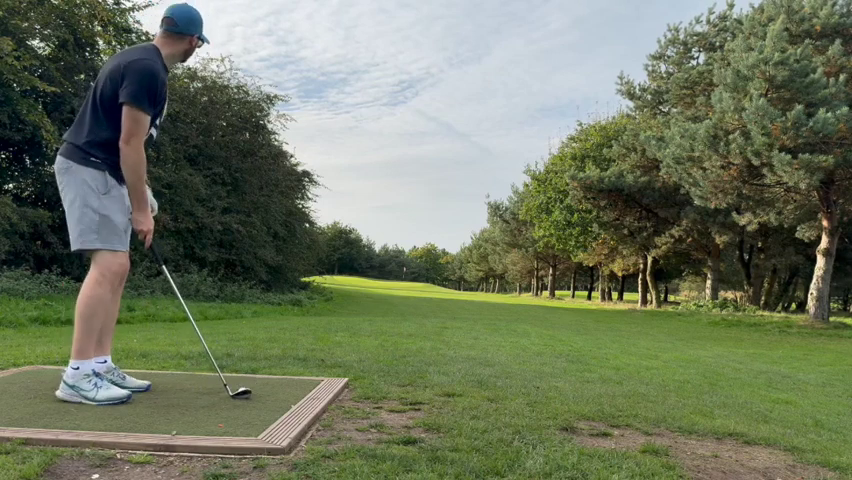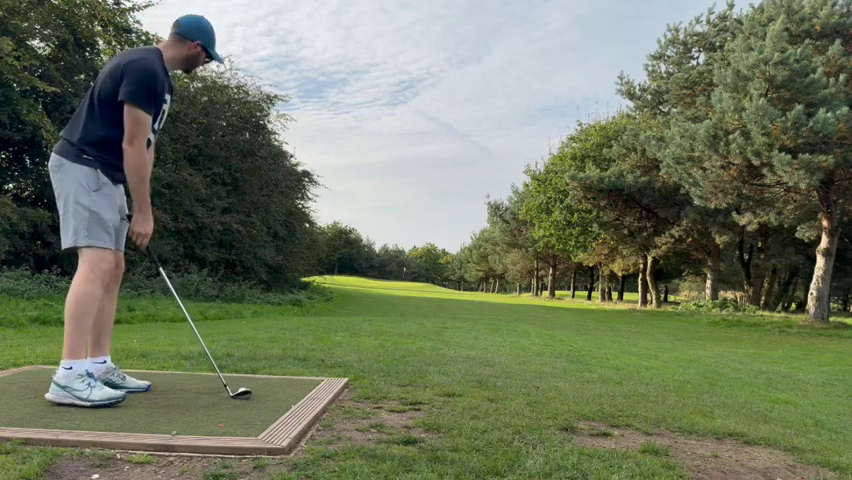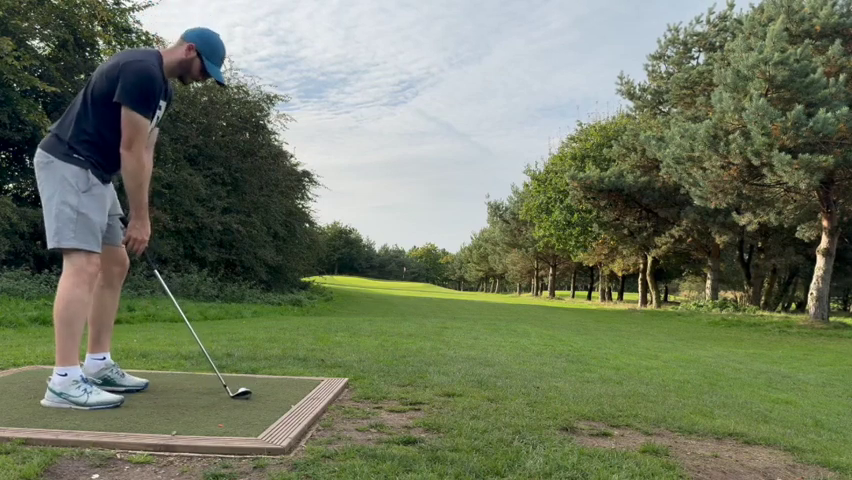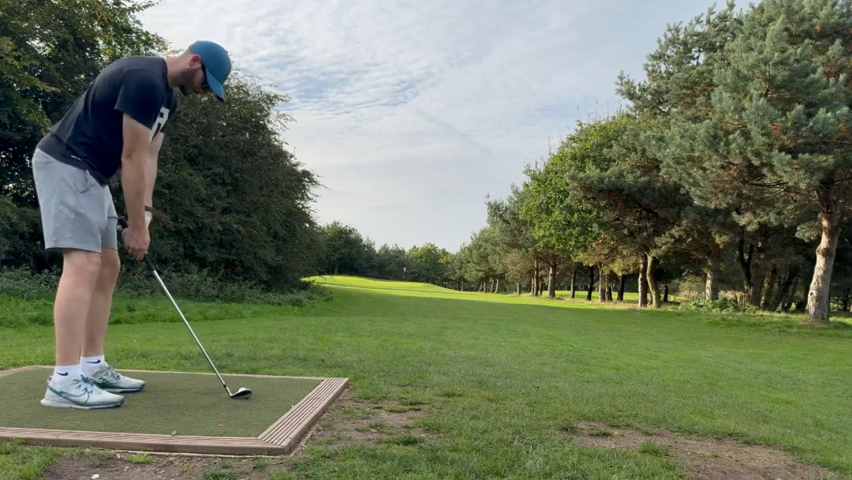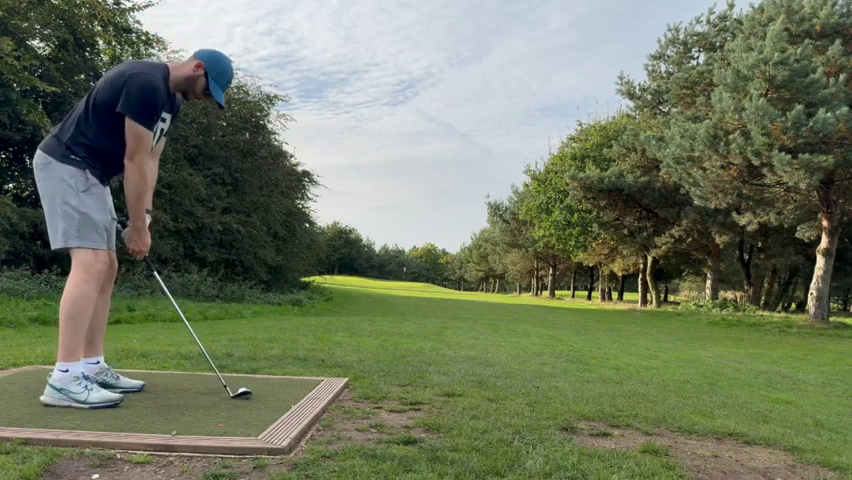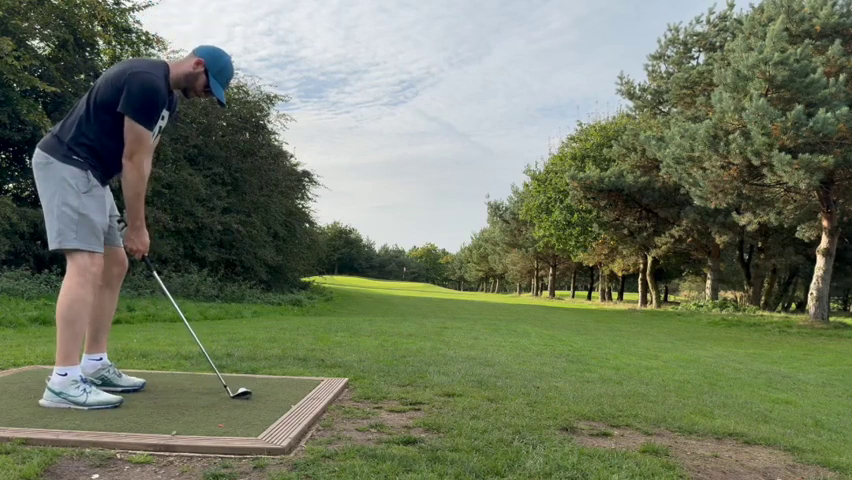
dt=0.3s
person 1, frame 1
left shoulder: (145, 63)
right shoulder: (146, 70)
right elbow: (130, 143)
left wrist: (142, 192)
right wrist: (140, 209)
left hip: (103, 172)
right hip: (88, 169)
left knee: (117, 270)
right knee: (106, 267)
left ankle: (100, 367)
right ankle: (78, 375)
person 1, frame 2
left shoulder: (161, 79)
right shoulder: (144, 69)
left elbow: (145, 144)
right elbow: (132, 145)
left wrist: (139, 204)
right wrist: (143, 212)
left hip: (103, 174)
right hip: (81, 167)
left knee: (113, 269)
right knee: (95, 264)
left ankle: (100, 367)
right ankle: (69, 376)
person 1, frame 3
left shoulder: (161, 85)
right shoulder: (142, 72)
left elbow: (145, 151)
right elbow: (131, 152)
left wrist: (138, 214)
right wrist: (140, 218)
left hip: (92, 173)
right hip: (69, 165)
left knee: (115, 265)
right knee: (83, 266)
left ankle: (98, 363)
right ankle: (64, 382)
person 1, frame 4
left shoulder: (166, 96)
right shoulder: (144, 79)
left elbow: (148, 158)
right elbow: (132, 159)
left wrist: (145, 214)
right wrist: (136, 224)
left hip: (88, 172)
right hip: (65, 165)
left knee: (106, 267)
right knee: (82, 266)
left ankle: (92, 366)
right ankle: (65, 381)
person 1, frame 5
left shoulder: (170, 101)
right shoulder: (146, 82)
left elbow: (150, 162)
right elbow: (134, 161)
left wrist: (145, 217)
right wrist: (138, 227)
left hip: (89, 172)
right hip: (66, 165)
left knee: (105, 268)
right knee: (91, 265)
left ankle: (92, 367)
right ankle: (65, 378)
person 1, frame 6
left shoulder: (166, 96)
right shoulder: (147, 81)
left elbow: (143, 159)
right elbow: (132, 161)
left wrist: (134, 221)
right wrist: (137, 226)
left hip: (87, 172)
right hip: (66, 165)
left knee: (114, 265)
right knee: (86, 266)
left ankle: (94, 365)
right ankle: (63, 381)
